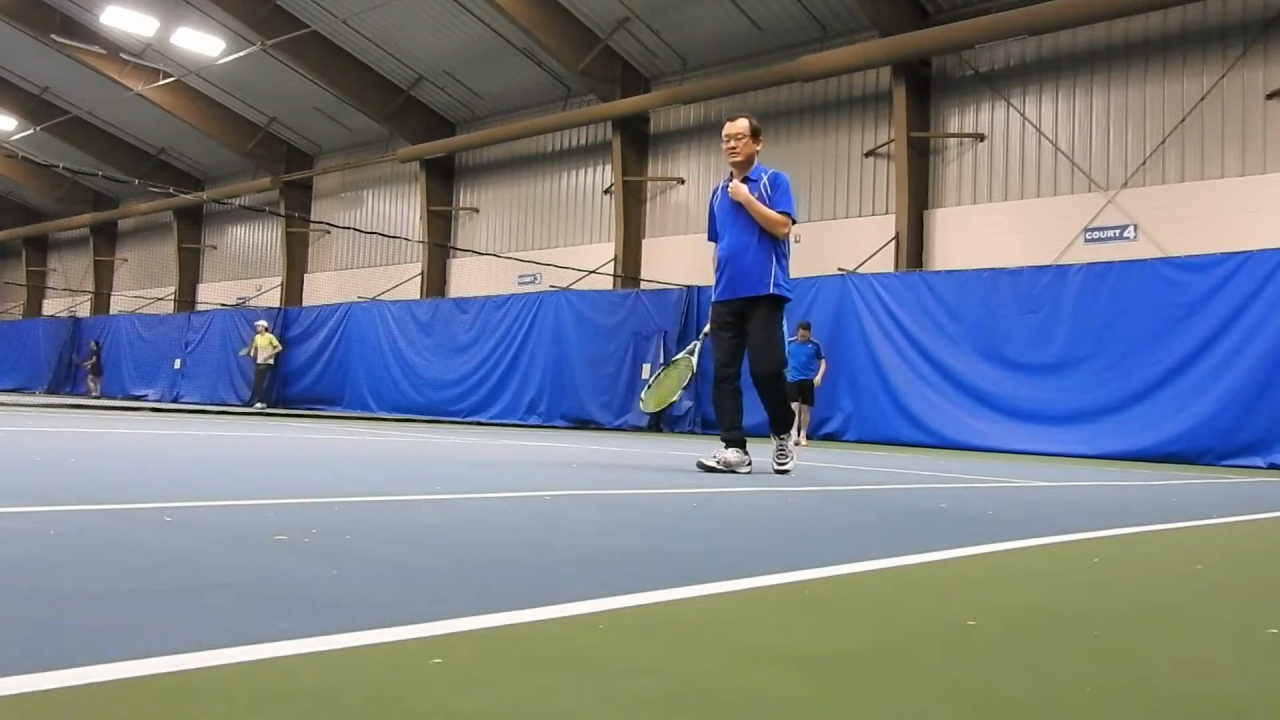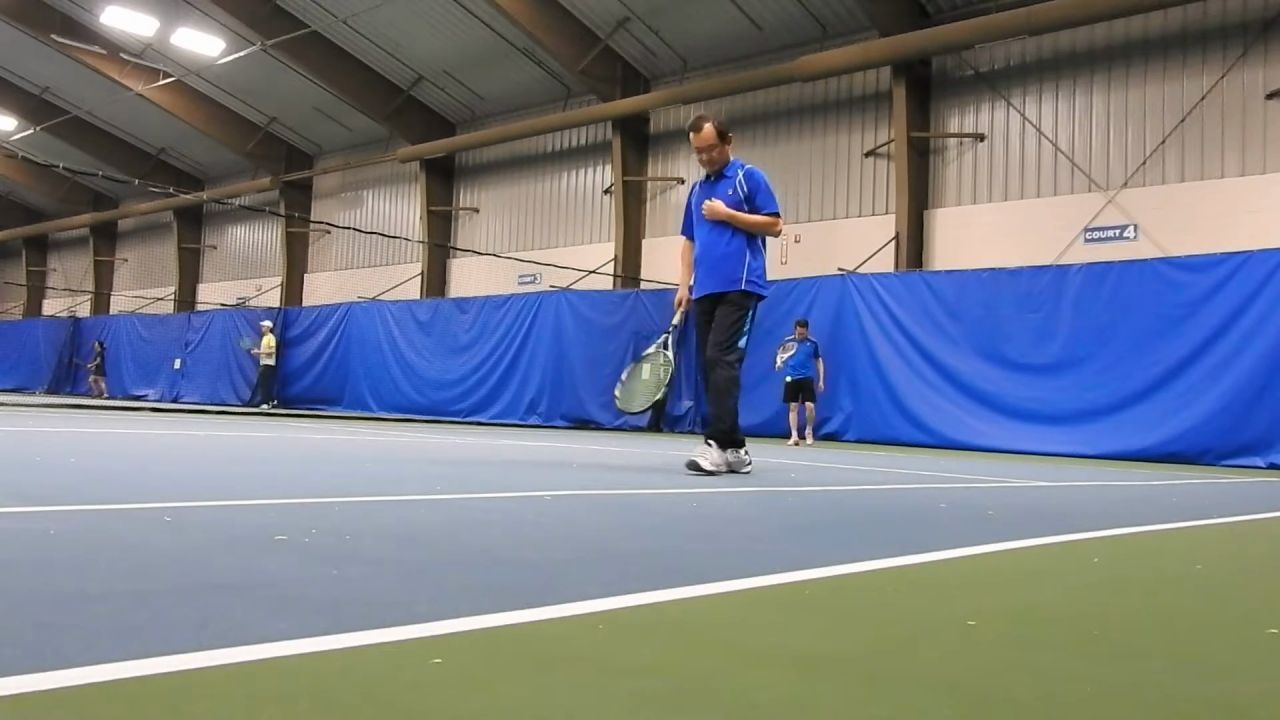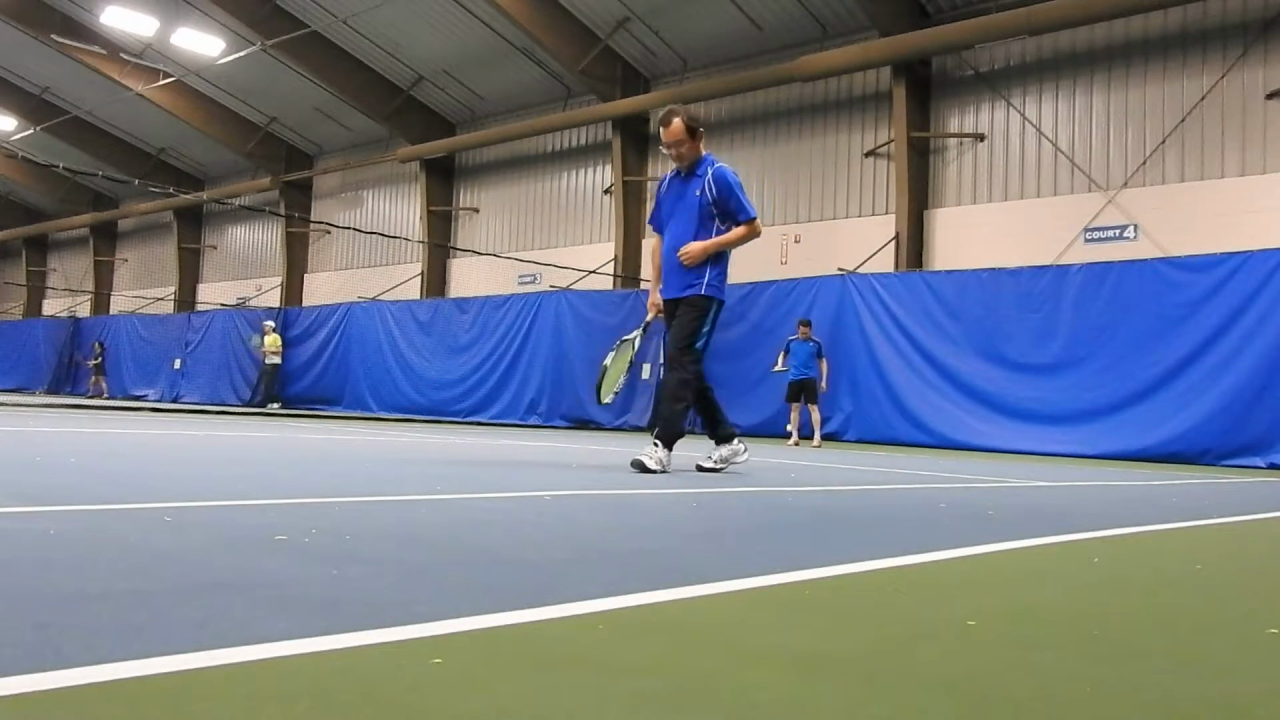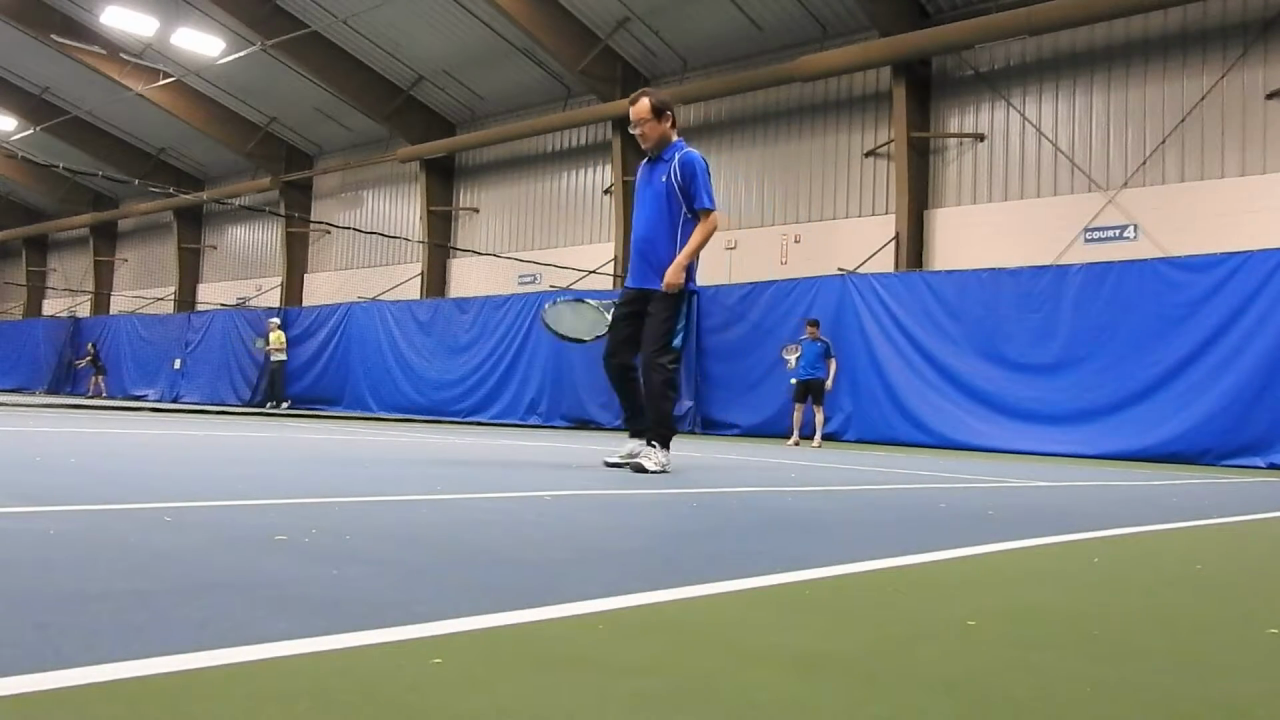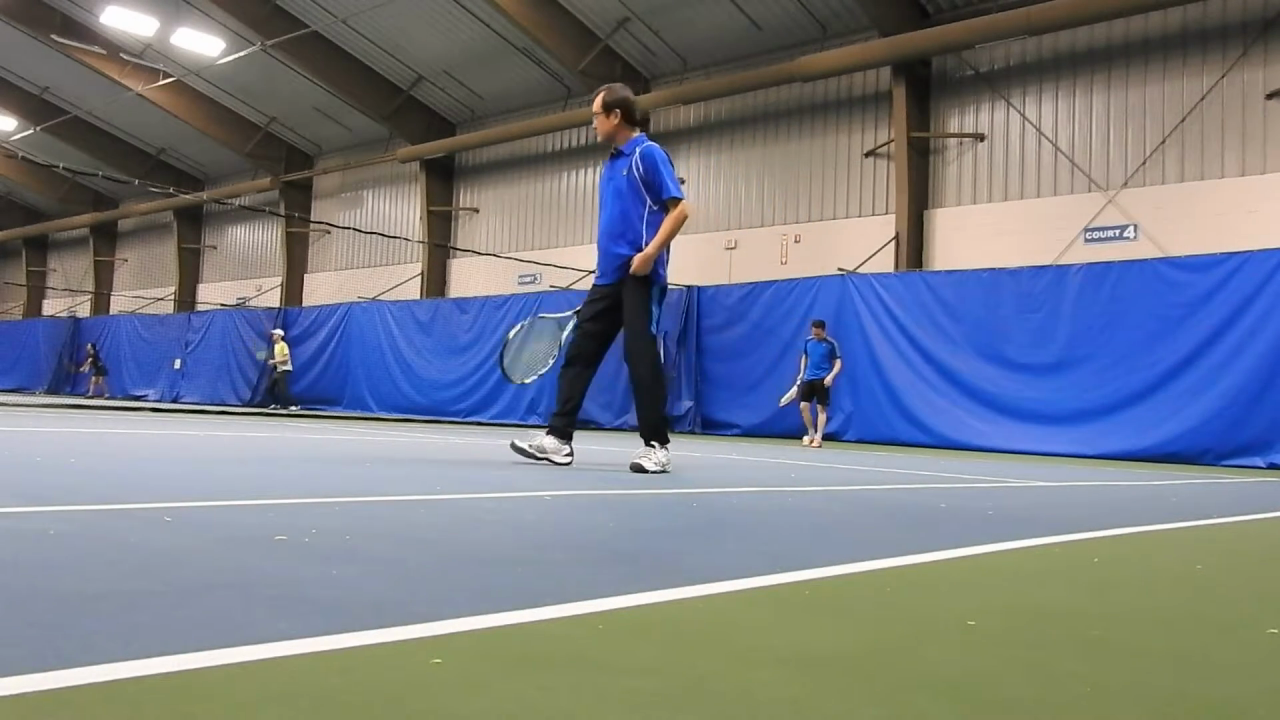
dt=0.3s
person 1, frame 1
left shoulder: (774, 181)
right shoulder: (719, 193)
left elbow: (782, 227)
left wrist: (746, 198)
right wrist: (714, 293)
left hip: (764, 291)
right hip: (726, 296)
left knee: (766, 368)
right knee: (724, 372)
left ankle: (782, 434)
right ankle: (734, 449)
person 1, frame 2
left shoulder: (750, 178)
right shoulder: (696, 190)
left elbow: (774, 224)
left wrist: (728, 214)
right wrist: (683, 285)
left hip: (740, 287)
right hip: (705, 291)
left knee: (723, 361)
right knee: (712, 367)
left ankle: (717, 443)
right ankle: (735, 449)
person 1, frame 3
left shoulder: (720, 177)
right shoulder: (666, 184)
left elbow: (752, 228)
left wrist: (708, 247)
right wrist: (654, 288)
left hip: (702, 290)
right hip: (673, 292)
left knee: (679, 363)
right knee: (687, 369)
left ankle: (661, 446)
right ankle: (727, 441)
person 1, frame 4
left shoulder: (689, 162)
right shoulder: (644, 167)
left elbow: (708, 221)
left wrist: (680, 265)
left hip: (670, 284)
right hip: (638, 282)
left knee: (658, 363)
right knee: (616, 356)
left ankle: (659, 445)
right ankle: (642, 437)
person 1, frame 5
left shoulder: (649, 155)
right shoulder: (610, 163)
left elbow: (679, 209)
left wrist: (651, 253)
left hip: (639, 277)
right hip: (608, 278)
left knee: (641, 358)
right knee: (579, 355)
left ankle: (656, 445)
right ankle: (558, 438)
